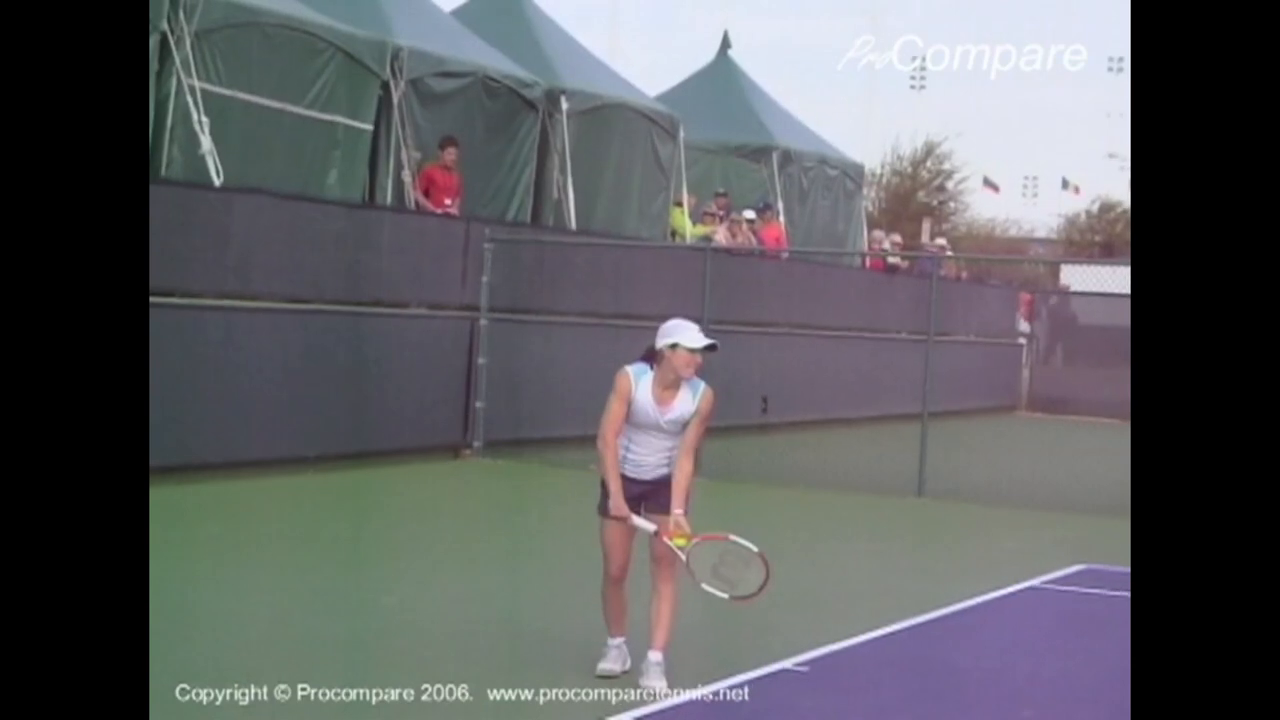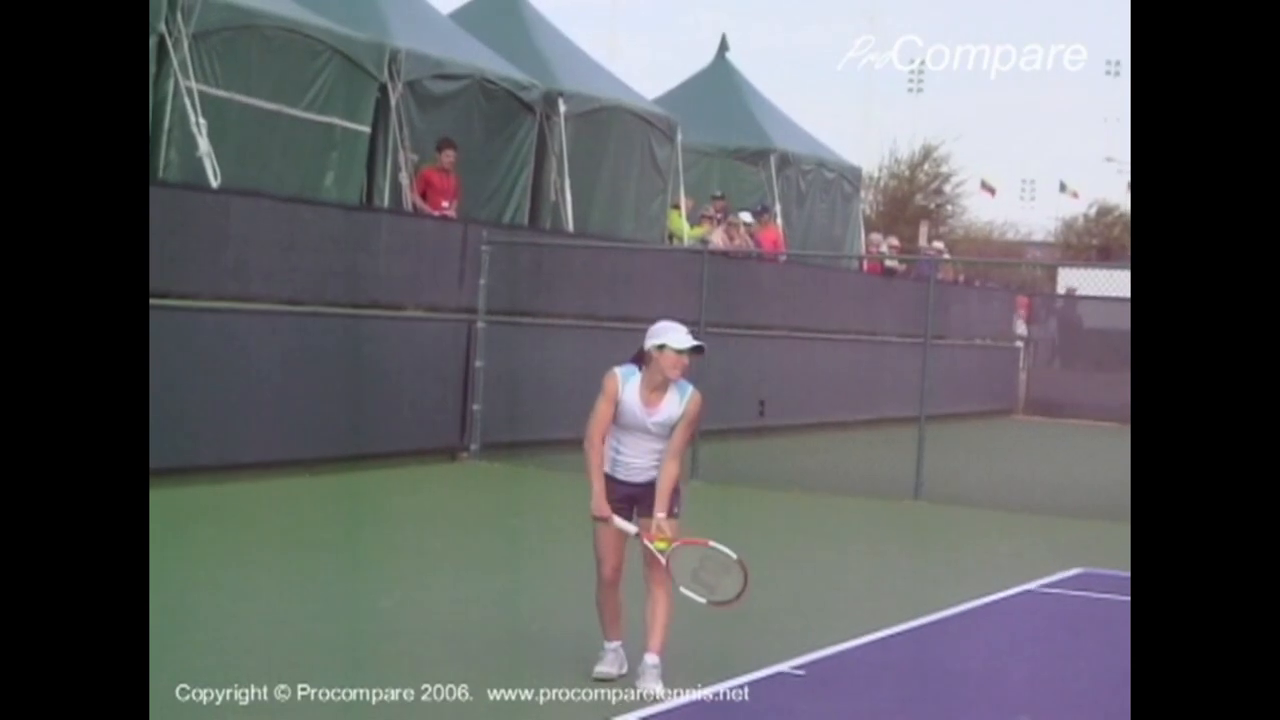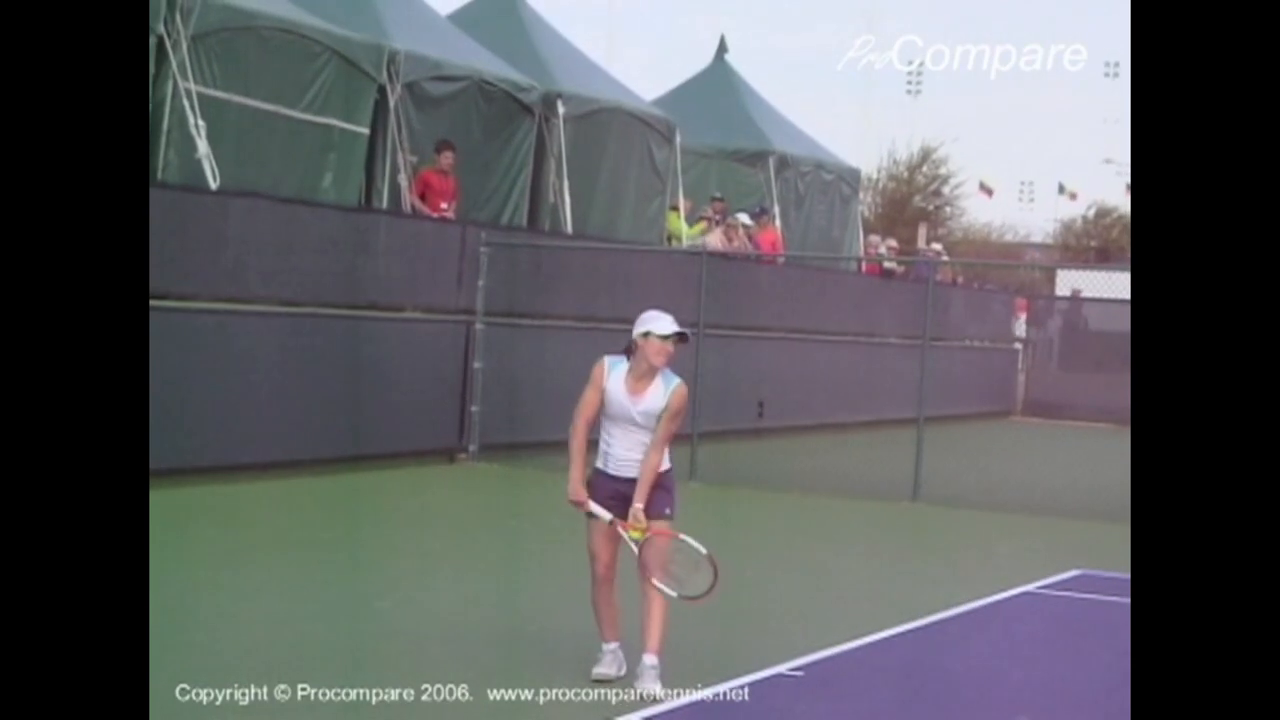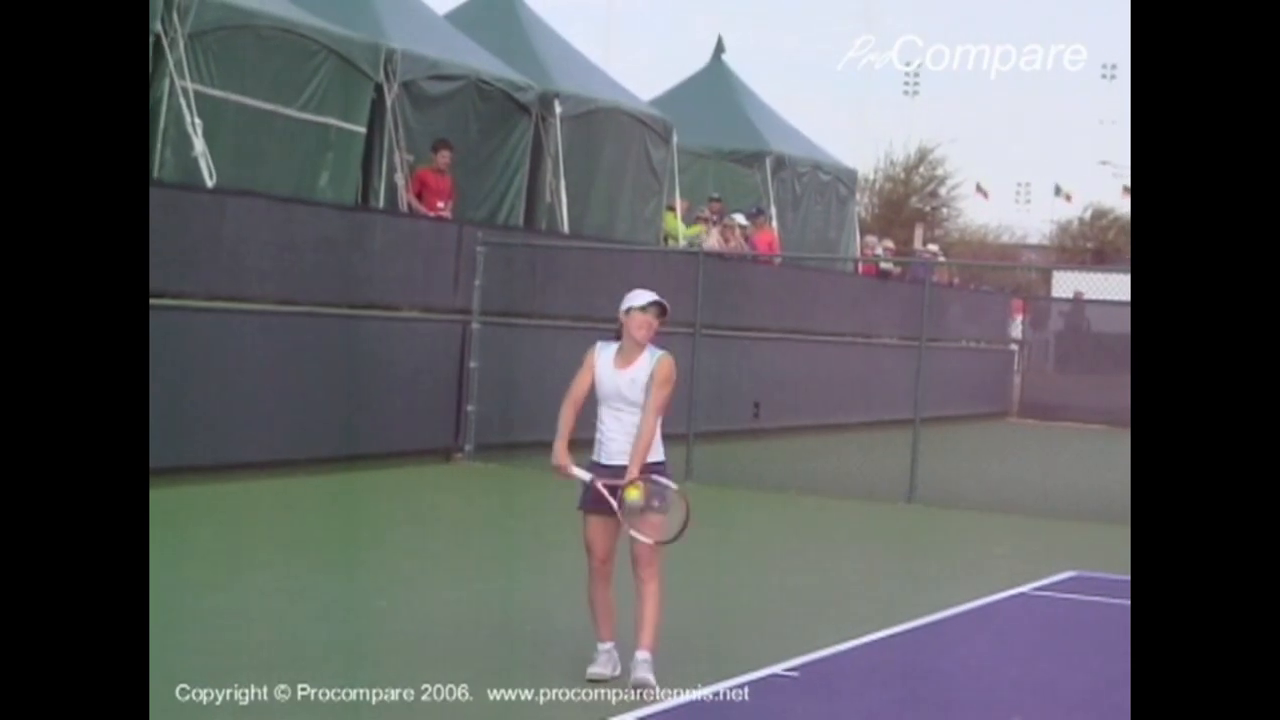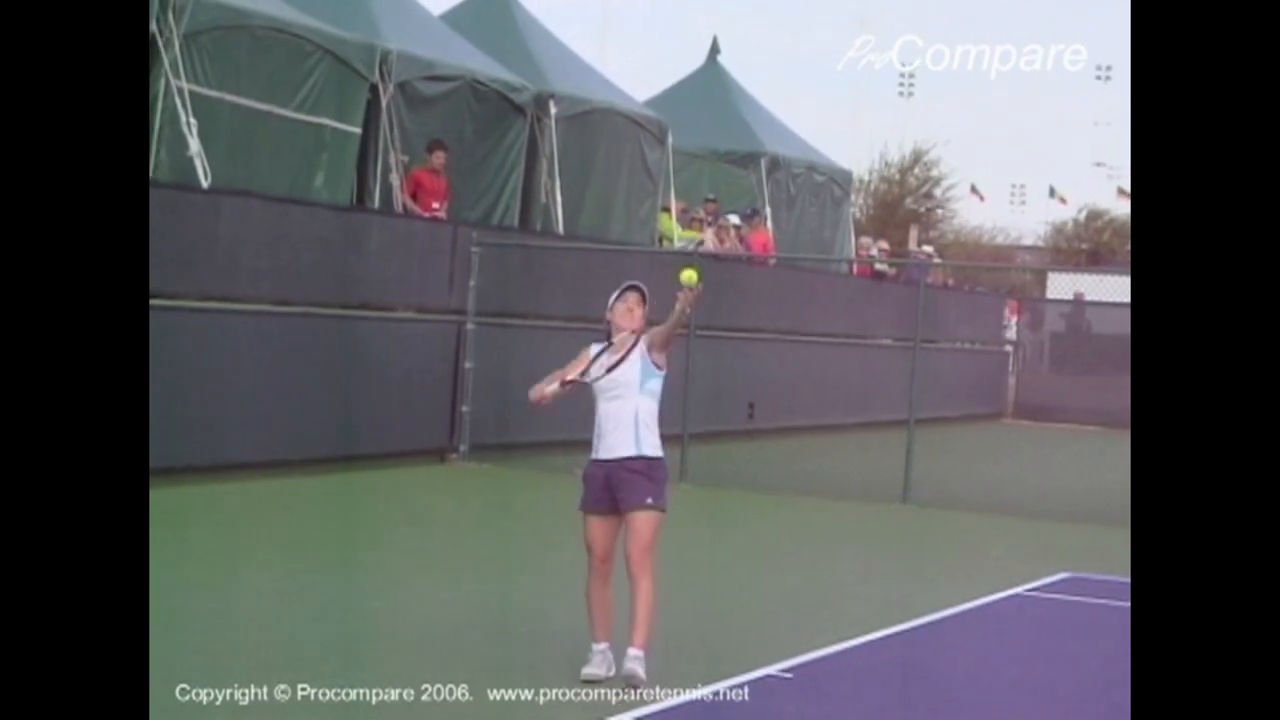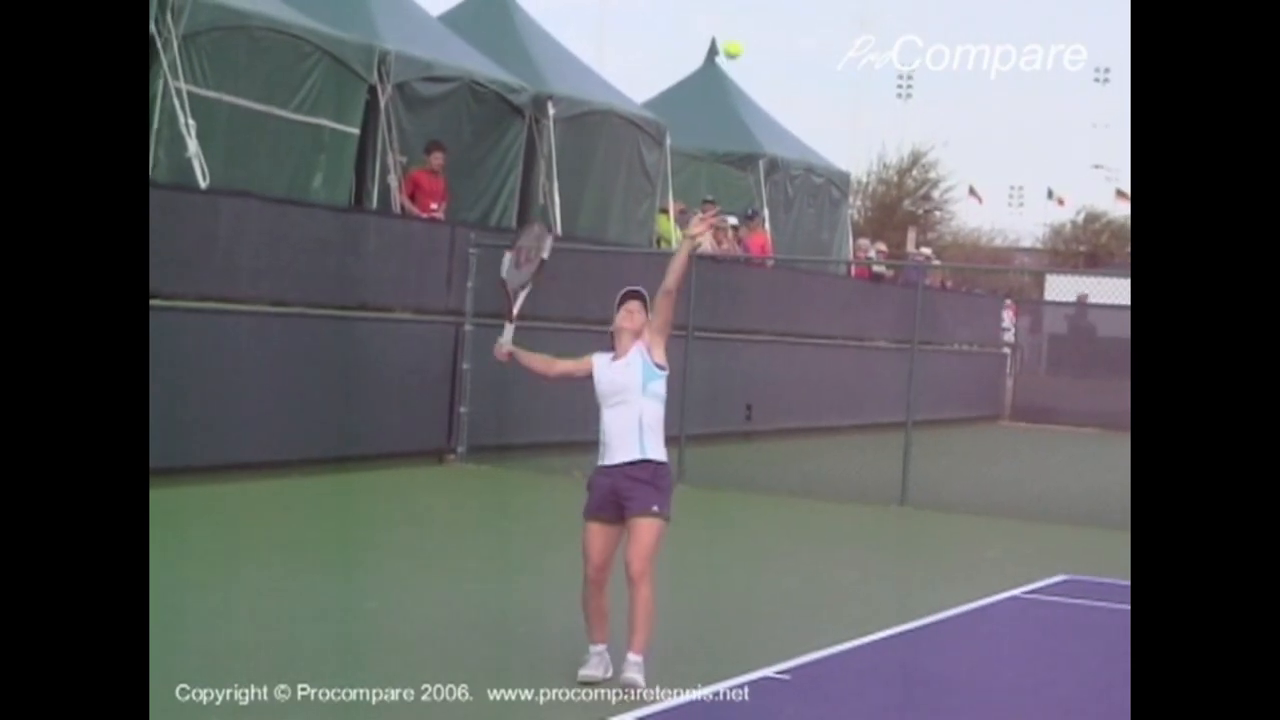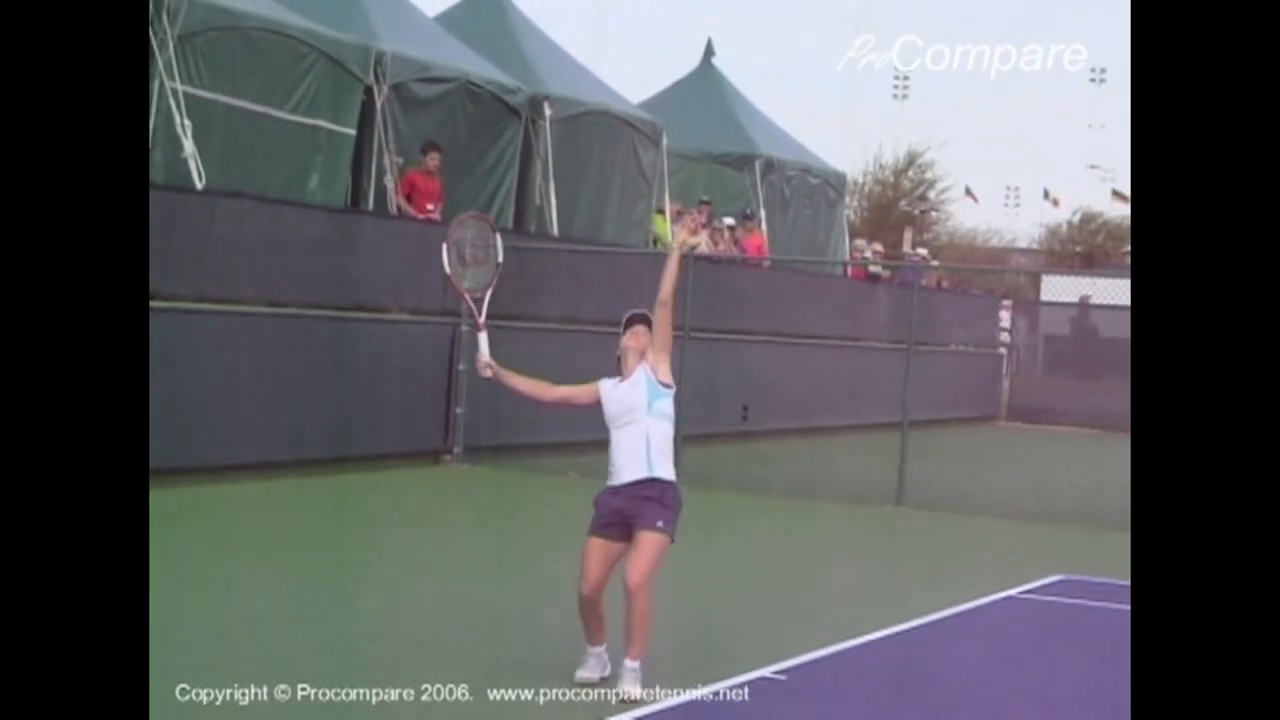
dt=0.2s
person 1, frame 1
left shoulder: (702, 396)
right shoulder: (629, 379)
left elbow: (686, 457)
right elbow: (607, 438)
left wrist: (678, 511)
right wrist: (615, 495)
left hip: (666, 481)
right hip: (622, 478)
left knee: (665, 567)
right knee: (614, 571)
left ankle: (655, 660)
right ankle: (616, 647)
person 1, frame 2
left shoulder: (689, 399)
right shoulder: (617, 380)
left elbow: (672, 459)
right elbow: (594, 438)
left wrist: (660, 514)
right wrist: (598, 495)
left hip: (658, 485)
right hip: (613, 482)
left knee: (658, 571)
right knee: (608, 574)
left ankle: (651, 664)
right ankle: (613, 650)
person 1, frame 3
left shoulder: (675, 390)
right shoulder: (606, 369)
left elbow: (655, 450)
right elbow: (580, 425)
left wrist: (639, 505)
right wrist: (576, 479)
left hip: (653, 483)
right hip: (606, 480)
right knee: (601, 571)
left ankle: (650, 665)
right ankle: (611, 652)
person 1, frame 4
left shoulder: (662, 363)
right shoulder: (598, 354)
left elbow: (649, 420)
right elbow: (572, 402)
left wrist: (634, 472)
right wrist: (560, 447)
left hip: (645, 471)
right hip: (600, 470)
left knee: (646, 565)
right knee: (598, 564)
left ankle: (643, 659)
right ankle: (606, 651)
person 1, frame 5
left shoulder: (652, 345)
right shoulder: (594, 354)
left elbow: (664, 334)
right elbow: (563, 377)
left wrist: (681, 310)
right wrist: (544, 389)
left hip: (644, 467)
right hip: (602, 467)
left knee: (639, 564)
right knee: (598, 563)
left ankle: (635, 656)
right ankle: (601, 651)
person 1, frame 6
left shoulder: (652, 347)
right shoulder: (599, 364)
left elbow: (667, 292)
right elbow: (552, 366)
left wrist: (687, 245)
right wrist: (514, 353)
left hip: (648, 474)
right hip: (606, 475)
left knee: (638, 570)
right knee: (595, 574)
left ankle: (634, 662)
right ankle: (599, 653)
person 1, frame 7
left shoulder: (657, 367)
right shoulder: (606, 389)
left elbow: (664, 305)
right elbow: (548, 393)
left wrist: (676, 248)
right wrist: (497, 370)
left hip: (656, 494)
right hip: (615, 496)
left knee: (636, 584)
right knee: (588, 591)
left ankle: (631, 669)
right ankle: (596, 653)
